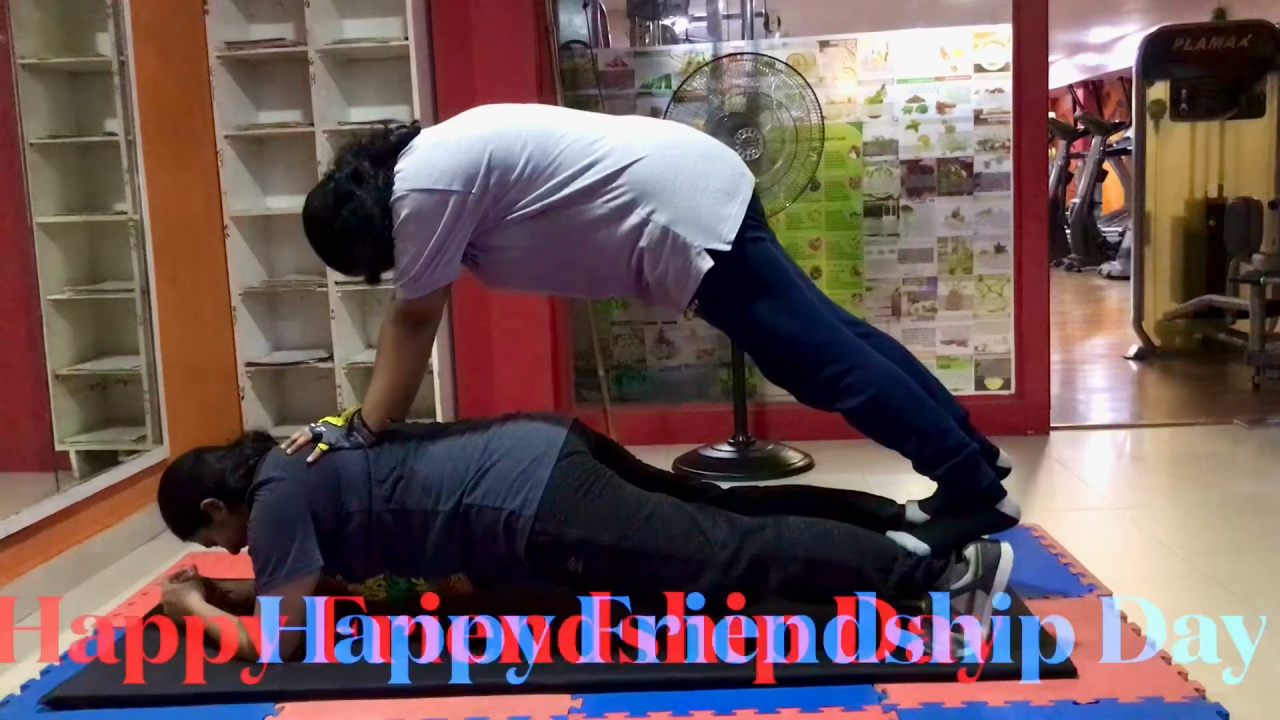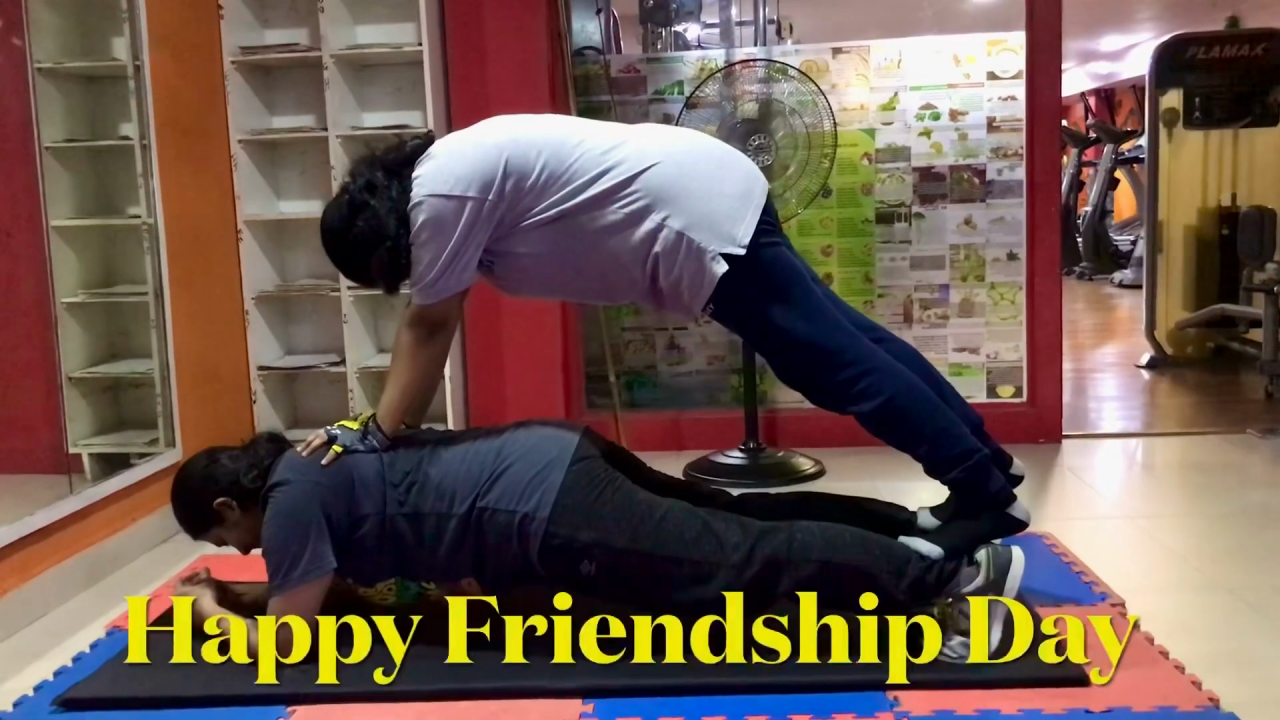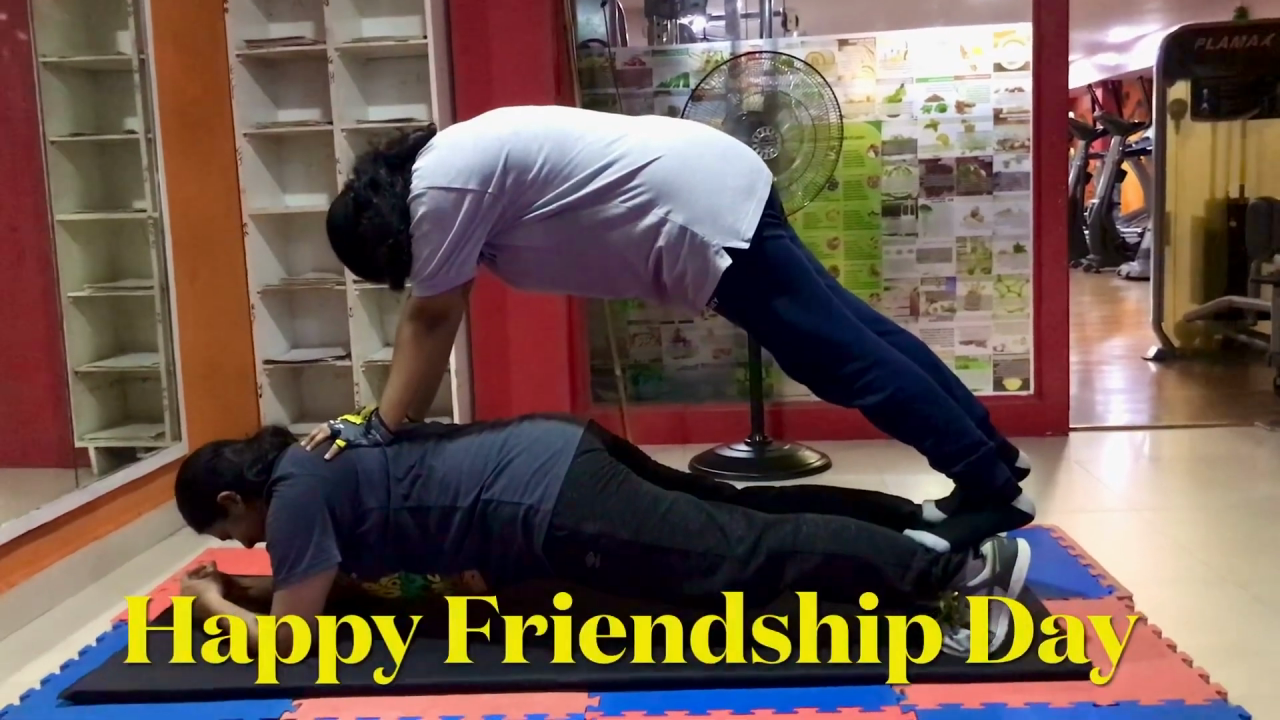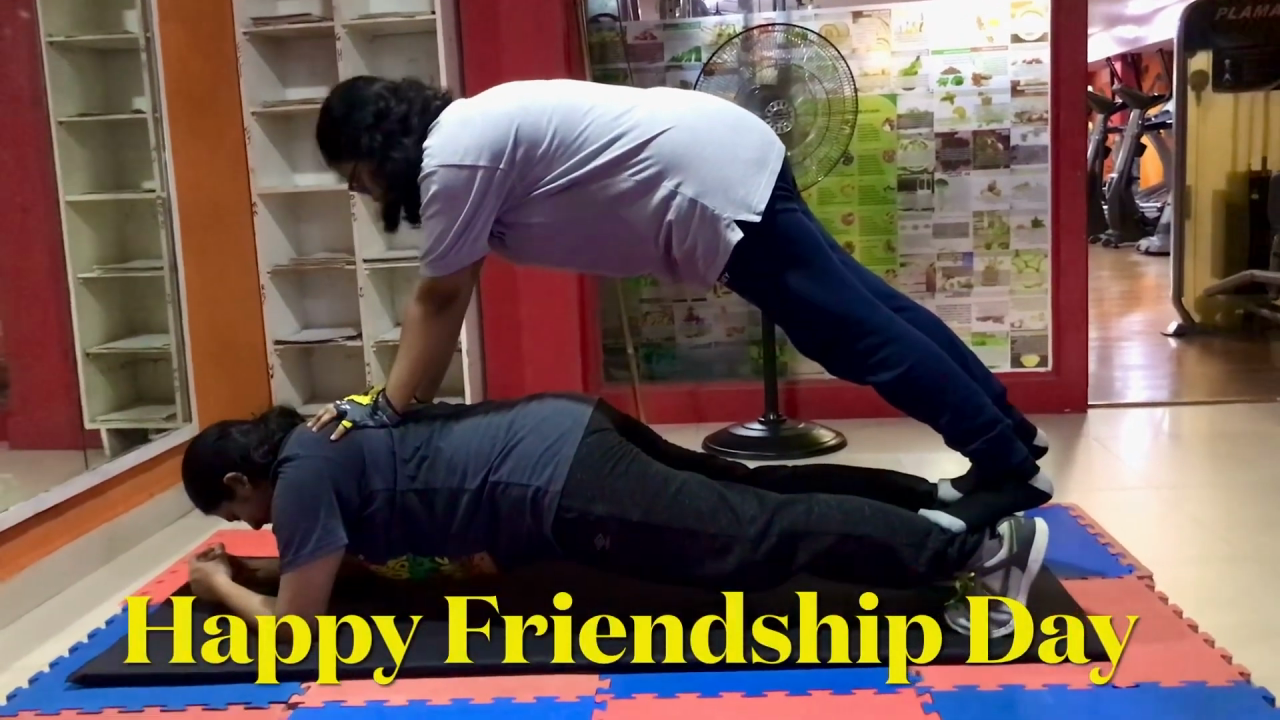
dt=1s
person 1, frame 1
left shoulder: (277, 499)
right shoulder: (297, 462)
left elbow: (275, 640)
right elbow: (329, 573)
left wrist: (193, 605)
right wrist: (251, 585)
left hip: (531, 507)
right hip: (535, 452)
left knee: (732, 560)
right knee: (723, 518)
left ankle: (947, 567)
right ankle: (911, 526)
person 1, frame 2
left shoulder: (290, 501)
right shoulder: (310, 466)
left elbow: (288, 642)
right elbow: (335, 579)
left wrist: (209, 609)
right wrist: (278, 586)
left hip: (544, 512)
right hip: (550, 460)
left knee: (744, 564)
right knee: (734, 525)
left ankle: (954, 573)
right ankle: (923, 533)
person 1, frame 3
left shoulder: (295, 494)
right shoulder: (314, 461)
left elbow: (292, 638)
right elbow: (346, 568)
left wrist: (215, 605)
right wrist: (267, 578)
left hip: (549, 506)
right hip: (553, 452)
left knee: (749, 558)
right knee: (741, 519)
left ankle: (961, 567)
right ankle: (927, 526)
person 1, frame 4
left shoulder: (302, 475)
right shoulder: (322, 441)
left elbow: (298, 621)
left wrist: (222, 585)
right wrist: (277, 560)
left hip: (561, 487)
right hip: (562, 432)
left knee: (765, 538)
right knee: (755, 498)
left ankle: (980, 546)
right ankle: (941, 504)
person 2, frame 1
left shoulder: (423, 184)
right shoulder: (439, 160)
left elbow: (412, 320)
right elbow: (417, 320)
left wrist: (360, 431)
right wrist: (368, 424)
left hip: (683, 214)
right hip: (698, 184)
left knee: (826, 363)
right knee: (830, 339)
left ankle: (975, 490)
right ankle: (974, 458)
person 2, frame 2
left shoulder: (439, 191)
right shoulder: (455, 170)
left elbow: (428, 326)
right elbow: (432, 325)
left wrist: (375, 436)
right wrist: (382, 428)
left hip: (700, 218)
right hip: (714, 190)
left knee: (841, 366)
right knee: (847, 342)
left ankle: (985, 493)
right ankle: (986, 464)
person 2, frame 3
left shoulder: (440, 184)
right shoulder: (457, 163)
left elbow: (429, 321)
right elbow: (435, 317)
left wrist: (379, 432)
right wrist: (386, 423)
left hip: (702, 212)
right hip: (716, 183)
left knee: (847, 360)
right knee: (853, 334)
left ankle: (992, 488)
right ankle: (993, 458)
person 2, frame 4
left shoulder: (452, 156)
right shoulder: (466, 131)
left elbow: (440, 300)
right elbow: (443, 298)
left wrist: (385, 413)
right wrist: (390, 406)
left hip: (713, 185)
right hip: (726, 156)
left knee: (861, 335)
right knee: (868, 311)
left ankle: (1009, 466)
right ankle: (1009, 434)
